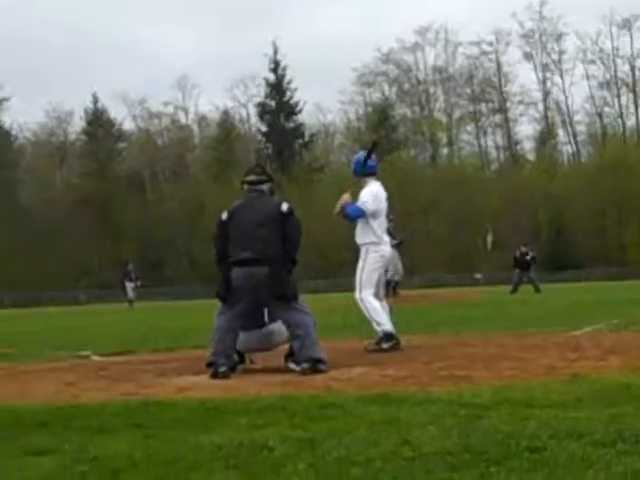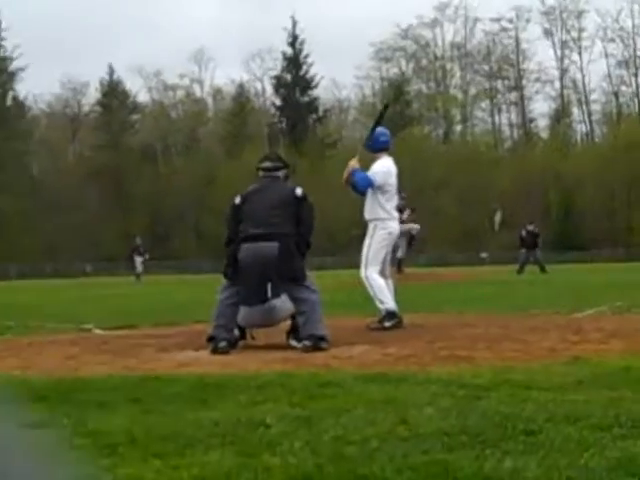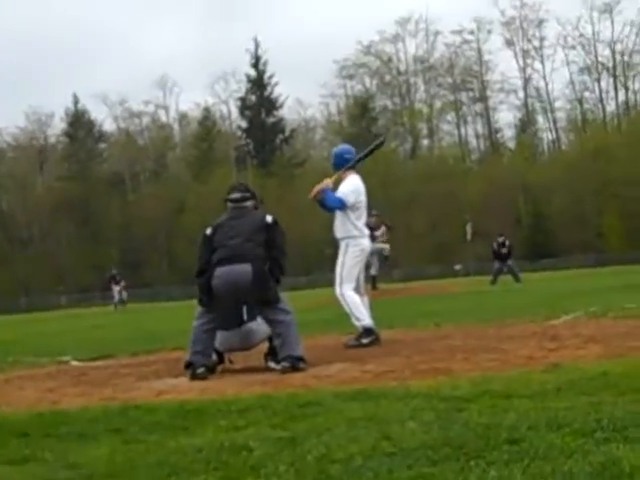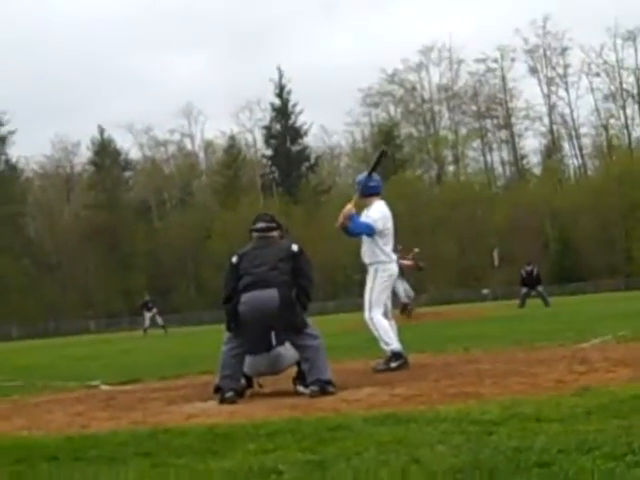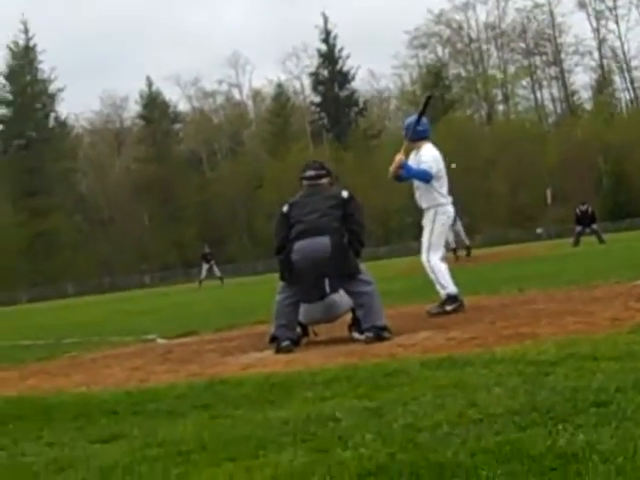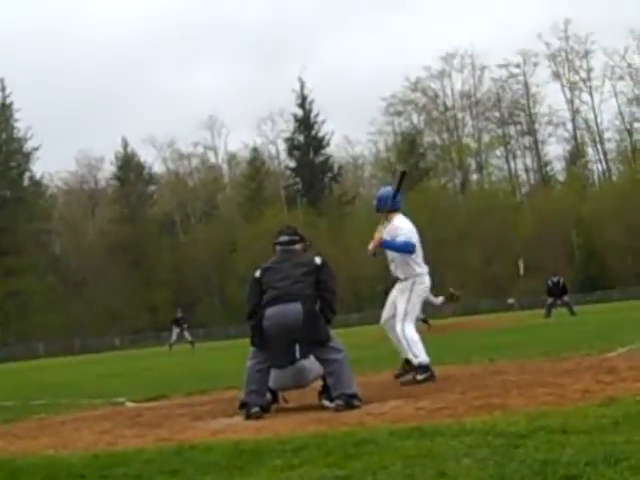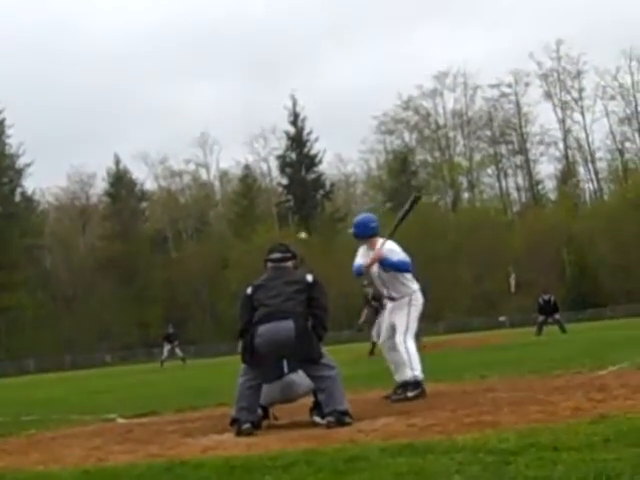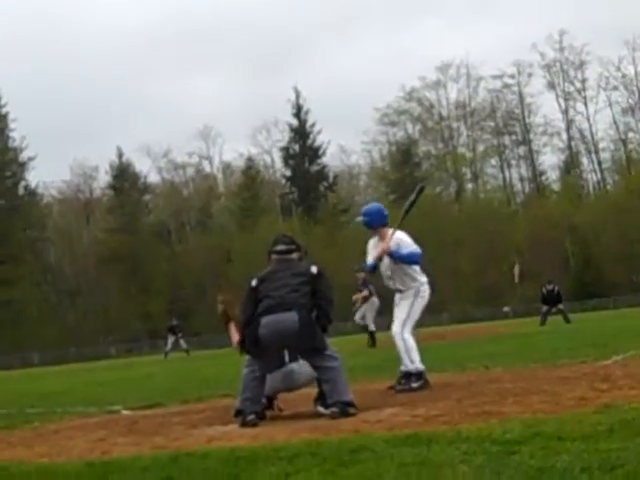
dt=0.3s
person 1, frame 1
left shoulder: (371, 190)
right shoulder: (375, 190)
left elbow: (357, 213)
right elbow: (360, 218)
left wrist: (346, 203)
right wrist: (345, 211)
left hip: (373, 249)
right hip: (379, 248)
left knee: (364, 294)
right knee: (376, 294)
left ankle: (388, 336)
right ankle: (387, 336)
person 1, frame 2
left shoulder: (383, 165)
right shoulder: (384, 165)
left elbow: (364, 183)
right elbow: (365, 190)
left wrist: (355, 169)
right wrist: (352, 181)
left hip: (381, 225)
right hip: (387, 225)
left knee: (369, 271)
right knee: (382, 272)
left ankle: (391, 315)
right ankle: (390, 314)
person 1, frame 3
left shoulder: (352, 183)
right shoulder: (349, 183)
left elbow: (337, 204)
right elbow: (332, 207)
left wrist: (327, 190)
right wrist: (320, 197)
left hip: (353, 242)
right hip: (356, 242)
left knee: (344, 289)
right knee: (356, 288)
left ankle: (368, 331)
right ankle: (367, 330)
person 1, frame 4
left shoulder: (379, 209)
right shoulder: (370, 210)
left elbow: (366, 230)
right elbow: (356, 232)
left wrist: (351, 215)
right wrist: (345, 224)
left hip: (381, 267)
right hip: (382, 267)
left knee: (373, 313)
right knee: (383, 313)
left ankle: (397, 355)
right ankle: (395, 355)
person 1, frame 5
left shoulder: (429, 153)
right shoulder: (415, 154)
left elbow: (426, 176)
right elbow: (405, 176)
left wrist: (403, 165)
right wrist: (396, 172)
left hip: (439, 210)
right hip: (432, 211)
left knee: (430, 257)
right knee: (435, 256)
left ankle: (453, 299)
right ankle: (448, 297)
person 1, frame 6
left shoulder: (401, 225)
right shoulder: (386, 225)
left elbow: (409, 247)
right elbow: (381, 245)
left wrist: (384, 242)
right wrist: (375, 246)
left hip: (414, 280)
right hip: (403, 281)
left knee: (403, 325)
right knee: (388, 321)
left ankle: (423, 368)
right ankle: (410, 360)
person 1, frame 7
left shoulder: (388, 247)
right shoulder: (364, 250)
left elbow: (406, 266)
right elbow: (356, 271)
left wrist: (383, 260)
right wrist: (368, 264)
left hip: (409, 299)
right hip: (392, 301)
left knee: (403, 339)
right knee: (386, 341)
left ankle: (416, 385)
right ankle: (403, 382)
person 1, frame 8
left shoulder: (399, 238)
right shoulder: (373, 243)
left elbow: (416, 257)
right elbow: (370, 268)
left wrist: (391, 253)
right wrist: (377, 258)
left hip: (416, 290)
right hip: (401, 292)
left knee: (401, 330)
right knee: (399, 332)
left ankle: (419, 376)
right ankle: (408, 372)
person 2, frame 1
left shoulder: (230, 212)
right shoulder: (282, 208)
left elbow: (220, 248)
right elbow: (292, 244)
left wrist: (226, 274)
right wrist: (285, 271)
left hip: (238, 272)
right hip: (271, 270)
left knee: (227, 317)
right knee: (297, 314)
left ankle: (220, 363)
right ankle: (310, 359)
person 2, frame 2
left shoulder: (244, 195)
right shoulder: (295, 192)
left elbow: (231, 232)
right elbow: (305, 228)
left wrist: (233, 258)
right wrist: (298, 255)
left hip: (247, 249)
right hip: (280, 249)
left knee: (229, 294)
right knee: (305, 292)
left ankle: (221, 339)
right ankle: (313, 337)
person 2, frame 3
left shoulder: (215, 227)
right shoulder: (266, 220)
left elbow: (203, 263)
right elbow: (277, 254)
left wrist: (204, 293)
right wrist: (272, 281)
left hip: (220, 275)
right hip: (253, 272)
left knee: (205, 319)
right knee: (280, 314)
left ankle: (199, 364)
right ankle: (290, 358)
person 2, frame 4
left shoulder: (240, 255)
right shoulder: (291, 248)
left elbow: (229, 291)
right elbow: (304, 281)
left wrist: (232, 320)
right wrist: (299, 308)
left hip: (246, 301)
right hip: (279, 298)
left knee: (233, 344)
right knee: (308, 339)
left ankle: (227, 389)
right ankle: (320, 382)
person 2, frame 5
left shoulder: (291, 204)
right shoulder: (342, 195)
left elbow: (281, 240)
right elbow: (355, 227)
left wrist: (286, 269)
right wrist: (353, 253)
left hip: (298, 250)
right hip: (331, 245)
left knee: (287, 294)
right knee: (362, 285)
left ankle: (283, 338)
right ankle: (374, 329)
person 2, frame 6
left shoulder: (263, 269)
right shoulder: (315, 261)
left elbow: (252, 305)
right elbow: (328, 293)
left wrist: (257, 333)
right wrist: (324, 321)
left hip: (270, 316)
right hip: (302, 312)
left knee: (258, 359)
right knee: (332, 352)
left ankle: (253, 404)
right ankle: (344, 396)
person 2, frame 7
left shoulder: (255, 286)
right shoulder: (306, 278)
left elbow: (244, 322)
right elbow: (319, 310)
left wrist: (248, 350)
right wrist: (316, 338)
left hip: (261, 333)
right hip: (294, 329)
left knee: (250, 376)
right knee: (324, 369)
left ankle: (244, 421)
right ankle: (336, 413)
person 2, frame 8
left shoulder: (260, 278)
right shoulder: (311, 270)
left elbow: (248, 314)
right elbow: (324, 302)
left wrist: (248, 342)
right wrist: (320, 329)
left hip: (265, 325)
right hip: (298, 321)
left knee: (254, 367)
right knee: (328, 360)
left ankle: (248, 412)
right ankle: (340, 404)
